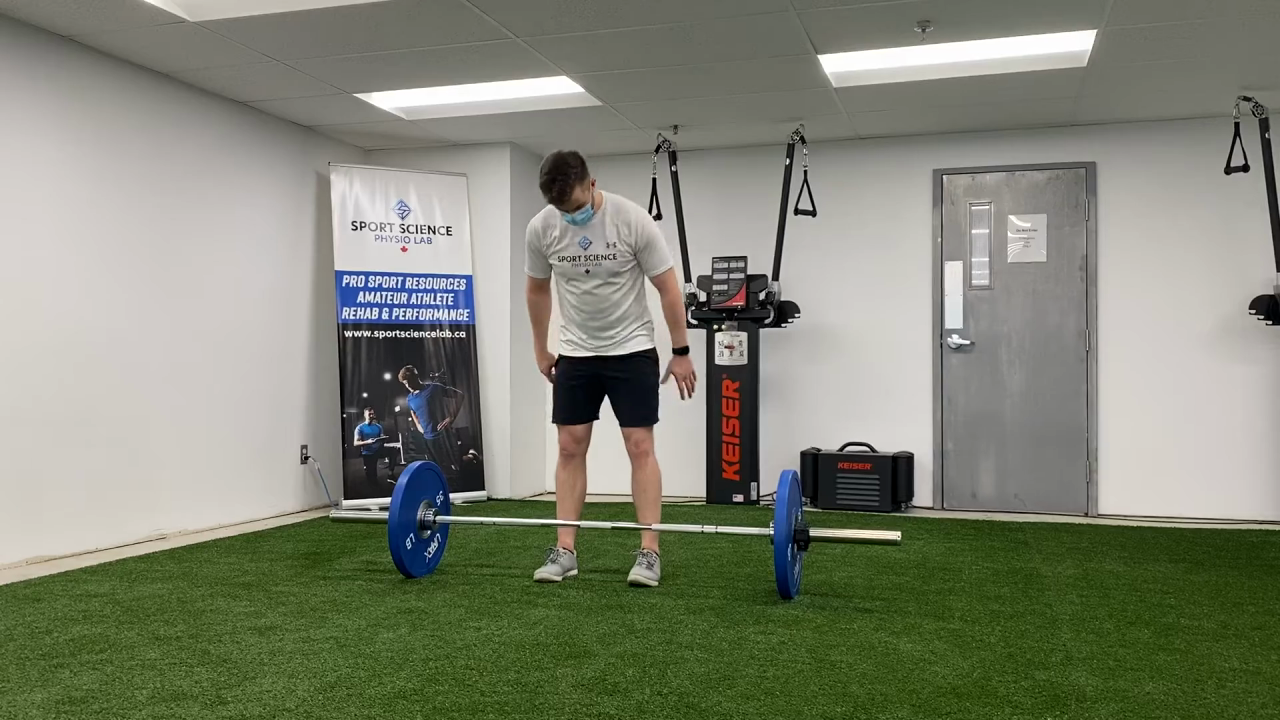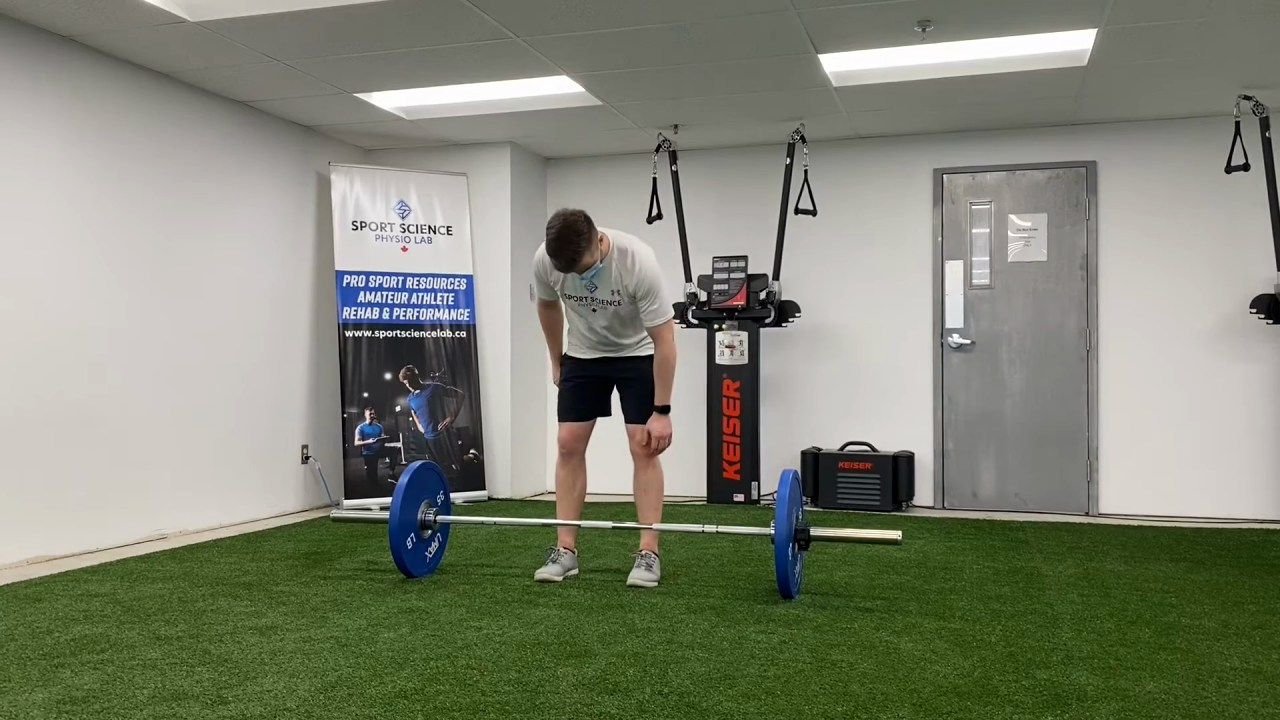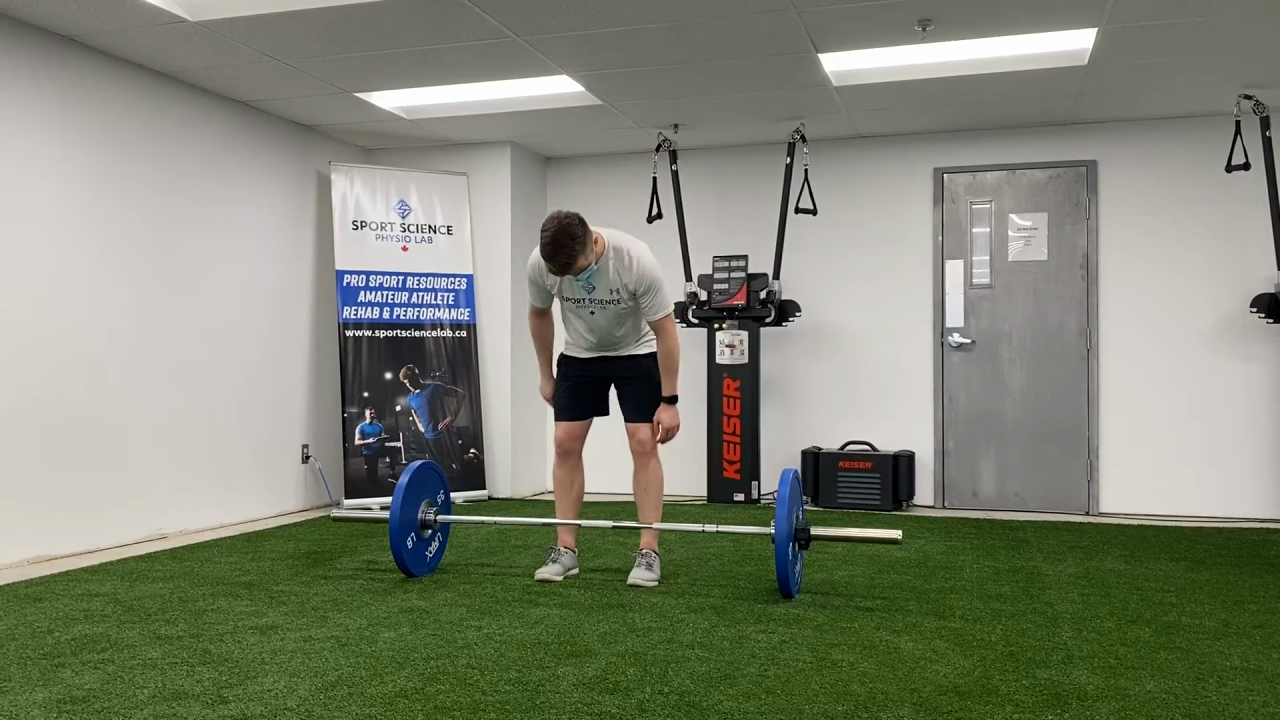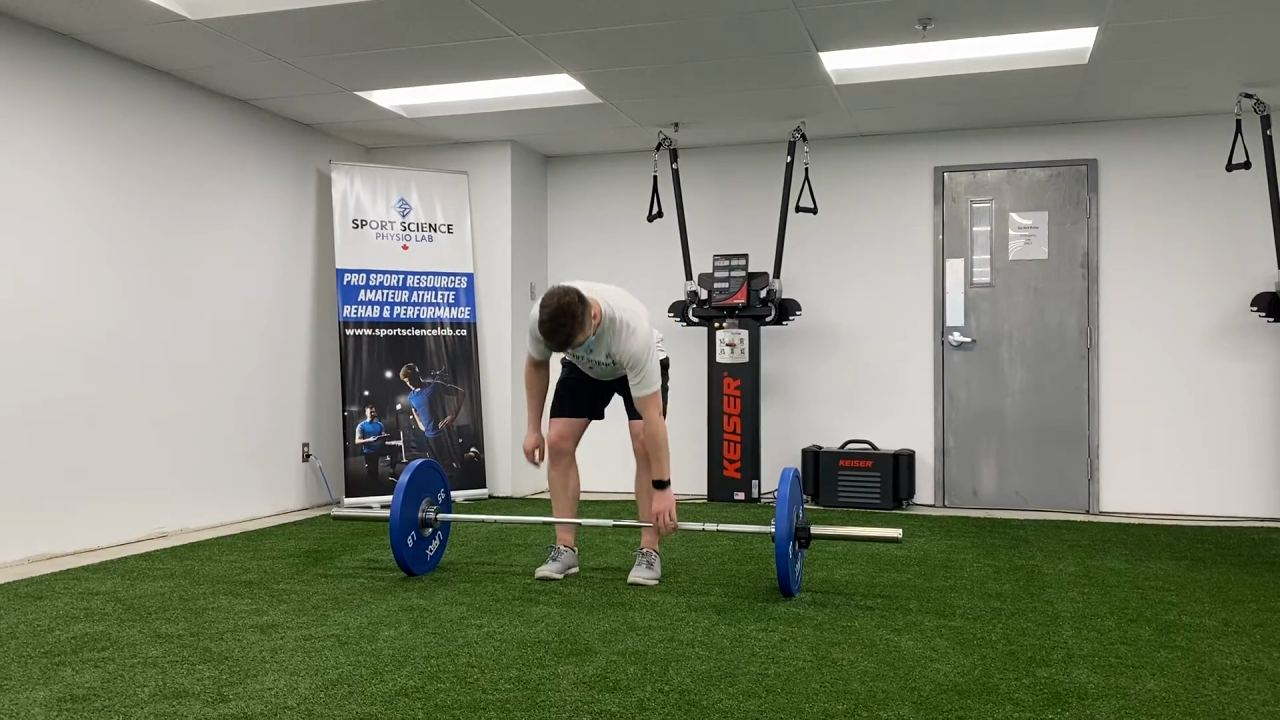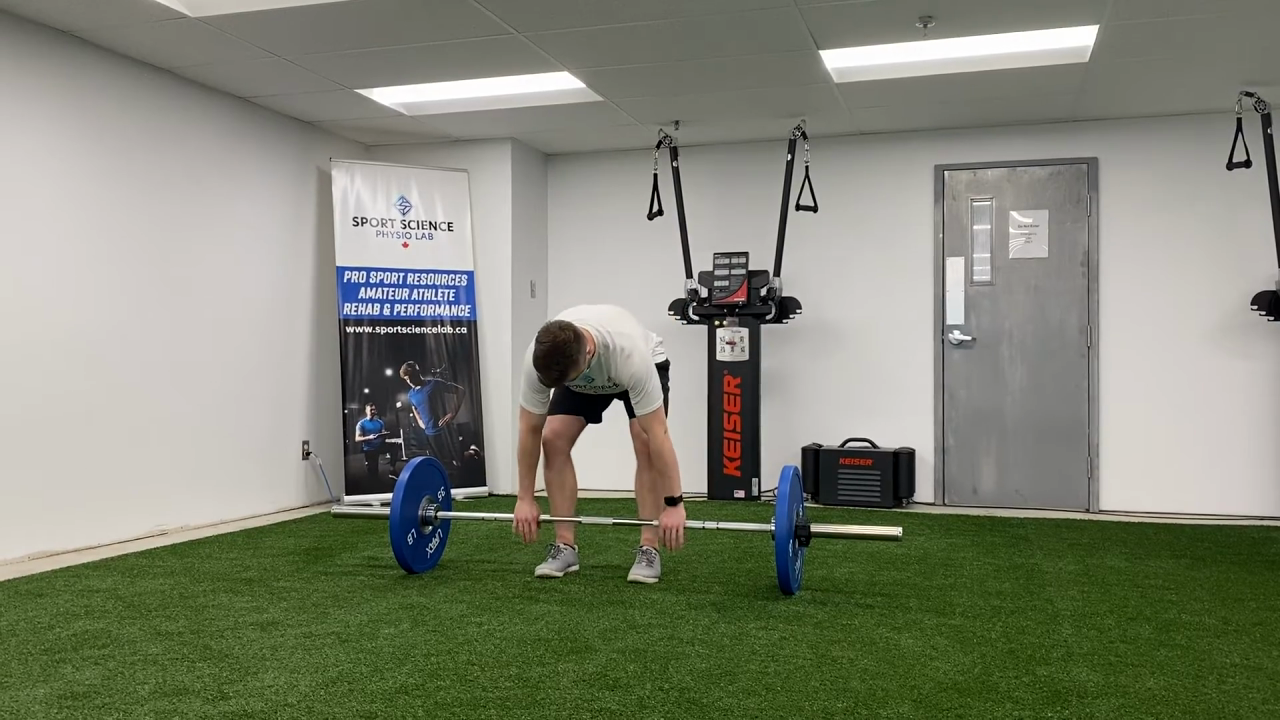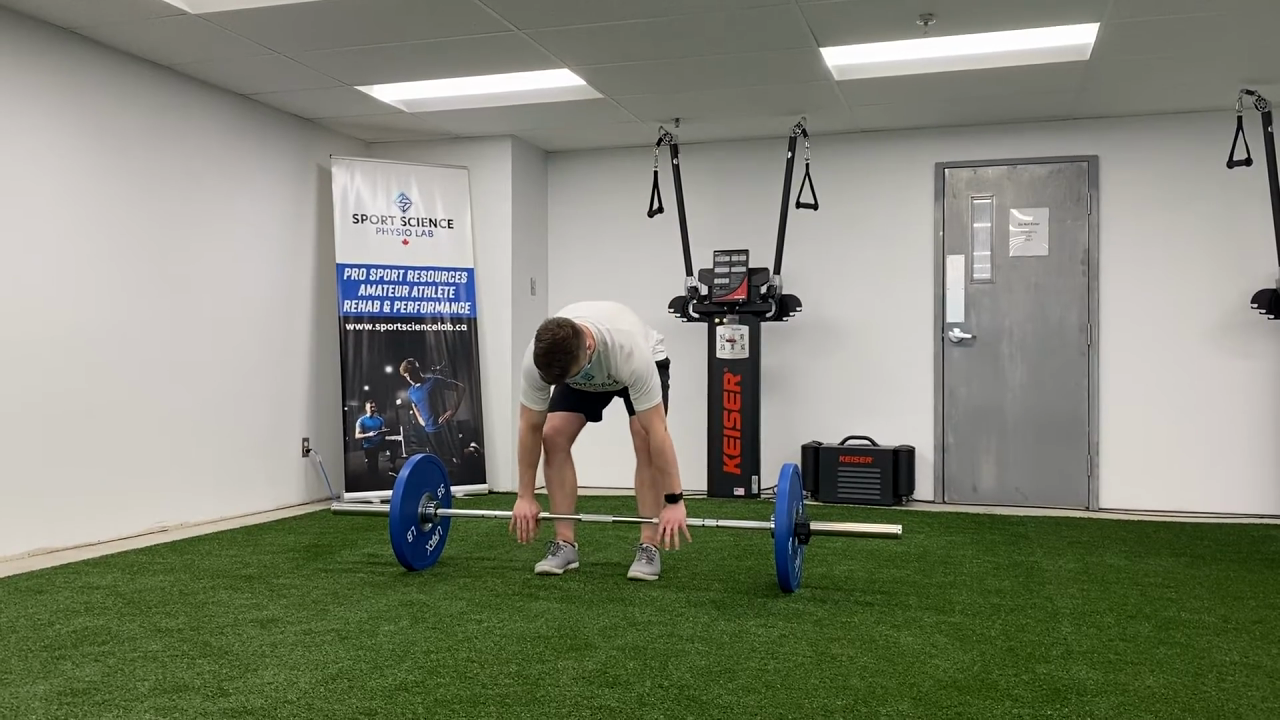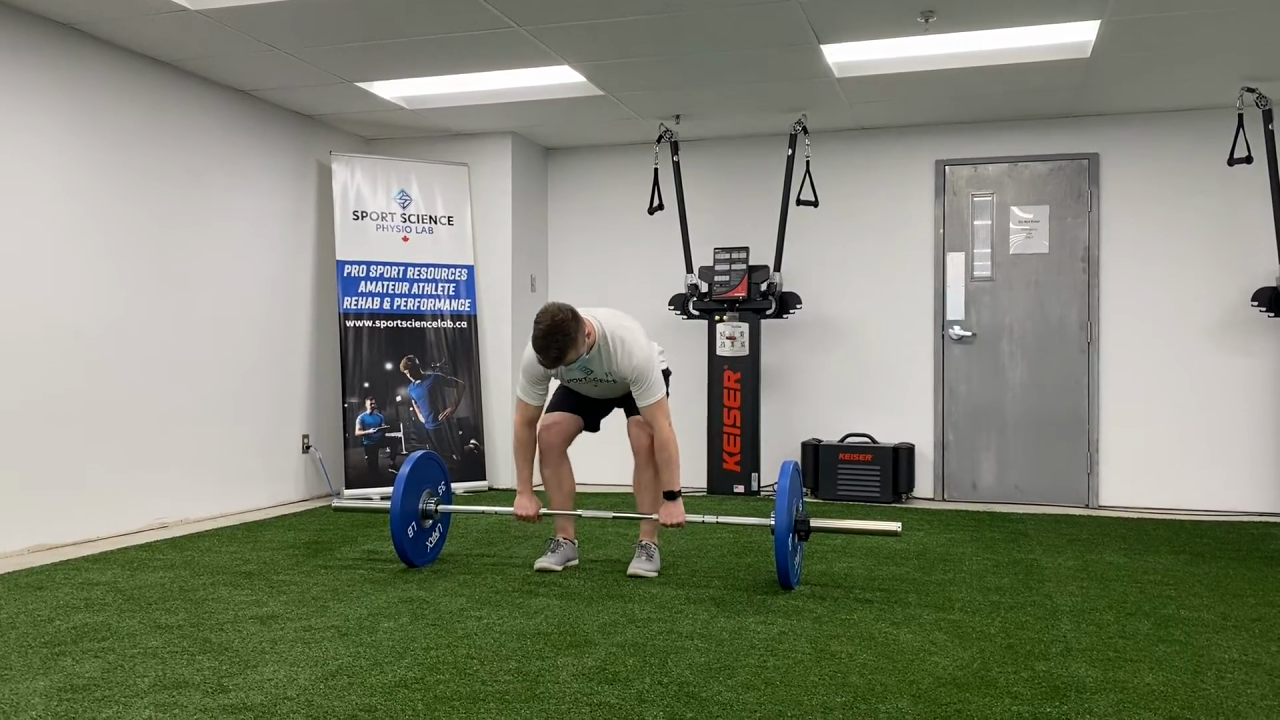
dt=0.4s
person 1, frame 1
left shoulder: (634, 221)
right shoulder: (540, 228)
left elbow: (669, 289)
right elbow: (537, 289)
left wrist: (680, 352)
right wrist: (541, 348)
left hip: (633, 353)
right hip: (575, 355)
left knee: (640, 446)
right knee: (570, 447)
left ankle: (649, 551)
right ankle: (565, 550)
person 1, frame 2
left shoulder: (638, 262)
right shoulder: (544, 260)
left elbow: (663, 340)
left wrist: (661, 411)
right wrist: (556, 361)
left hip: (638, 356)
right hip: (583, 356)
left knee: (643, 447)
right knee: (569, 445)
left ankle: (648, 553)
right ankle: (565, 551)
person 1, frame 3
left shoulder: (636, 260)
right shoulder: (539, 263)
left elbow: (666, 333)
right elbow: (539, 314)
left wrist: (669, 401)
right wrist: (546, 374)
left hip: (638, 355)
right hip: (579, 357)
left knee: (644, 444)
right knee: (565, 444)
left ankle: (649, 551)
right ankle: (565, 550)
person 1, frame 4
left shoulder: (631, 331)
right shoulder: (542, 319)
left elbow: (652, 416)
right elbow: (537, 365)
left wrist: (662, 488)
right wrist: (533, 428)
left hip: (641, 364)
right hip: (582, 369)
left knee: (643, 440)
right knee: (559, 442)
left ankle: (649, 552)
right ankle: (565, 548)
person 1, frame 5
left shoulder: (630, 355)
right shoulder: (539, 358)
left elbow: (658, 434)
right elbow: (530, 430)
left wrist: (674, 503)
right wrist: (525, 499)
left hip: (648, 364)
right hip: (586, 376)
left knee: (644, 440)
right knee: (553, 439)
left ankle: (648, 549)
right ankle: (565, 546)
person 1, frame 6
left shoulder: (630, 351)
right shoulder: (539, 357)
left elbow: (657, 431)
right elbow: (530, 428)
left wrist: (674, 501)
right wrist: (525, 496)
left hip: (648, 360)
right hip: (584, 370)
left knee: (644, 439)
right knee: (553, 436)
left ankle: (649, 546)
right ankle: (565, 543)
person 1, frame 7
left shoulder: (630, 347)
right shoulder: (537, 355)
left elbow: (662, 427)
right elbow: (525, 423)
left wrist: (672, 497)
right wrist: (524, 492)
left hip: (637, 386)
right hip: (583, 390)
left knee: (643, 442)
right knee: (549, 439)
left ankle: (647, 544)
right ankle: (565, 540)
